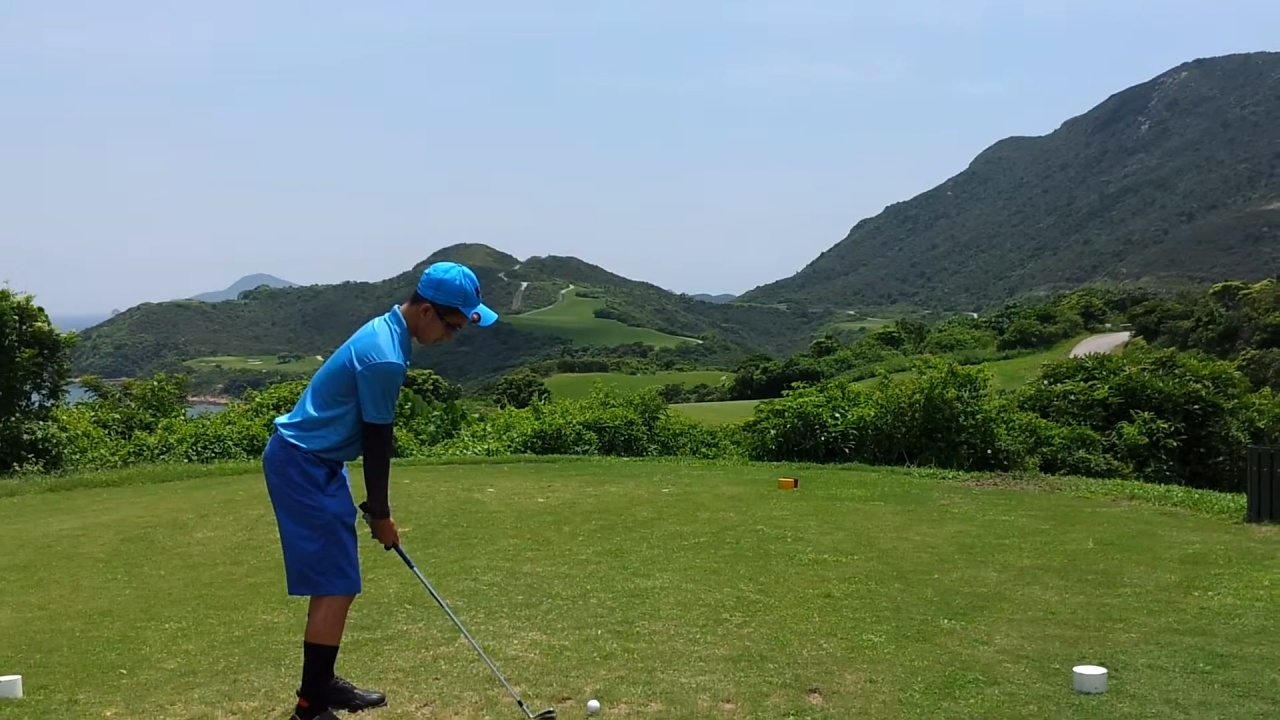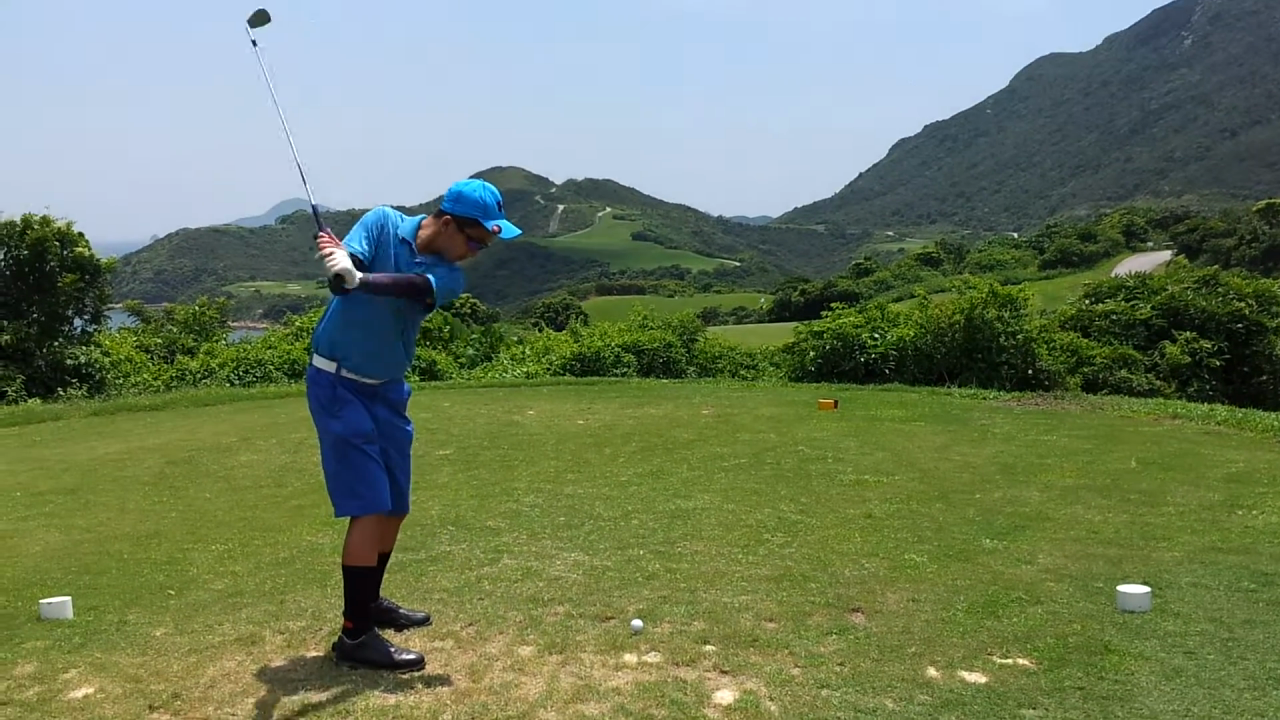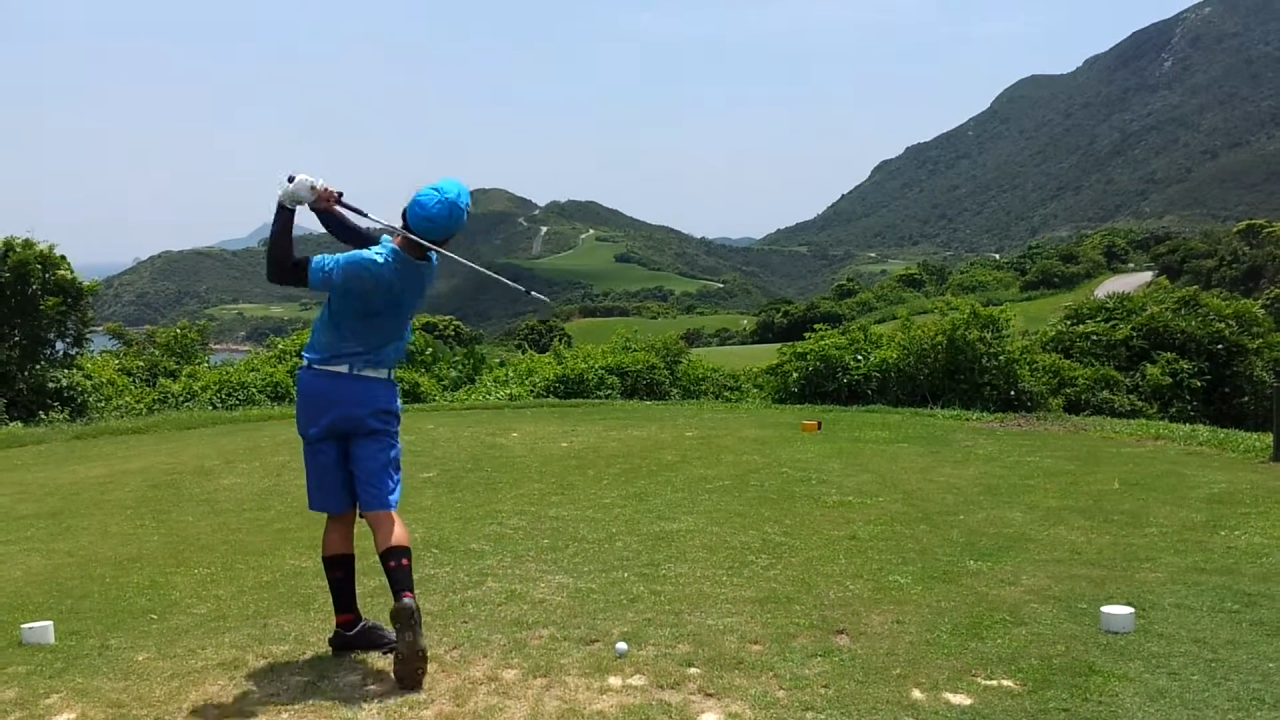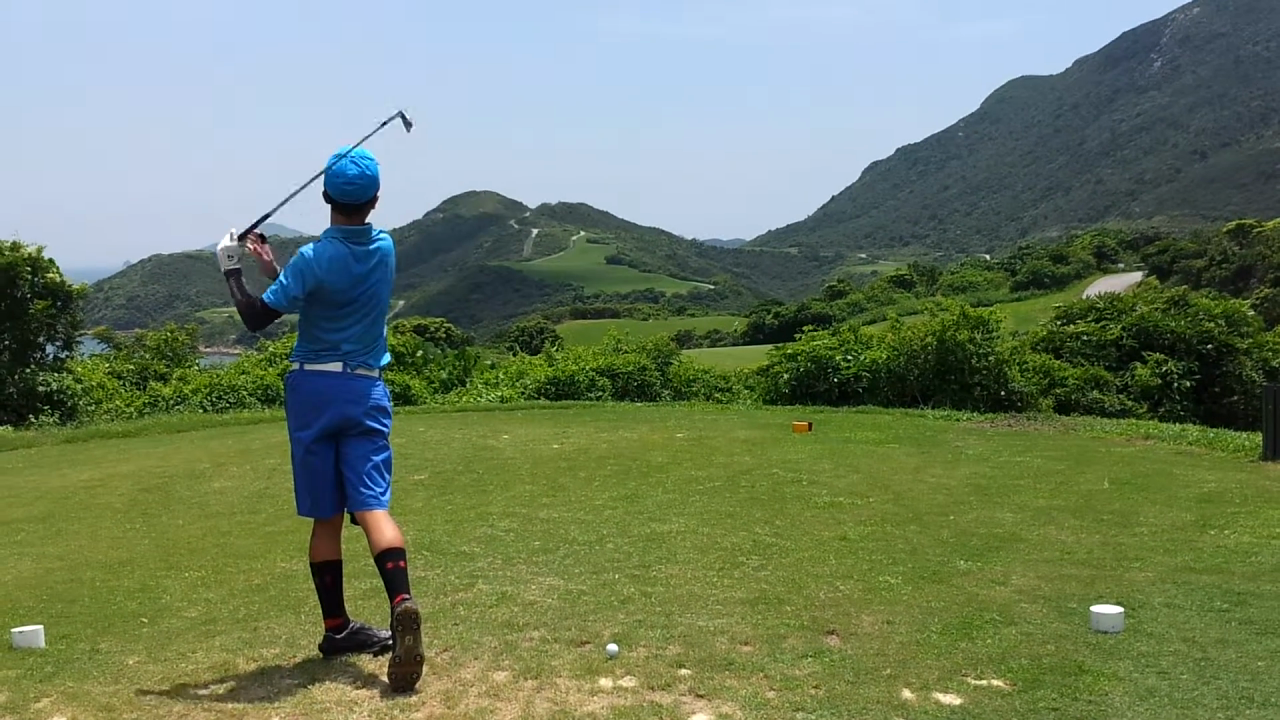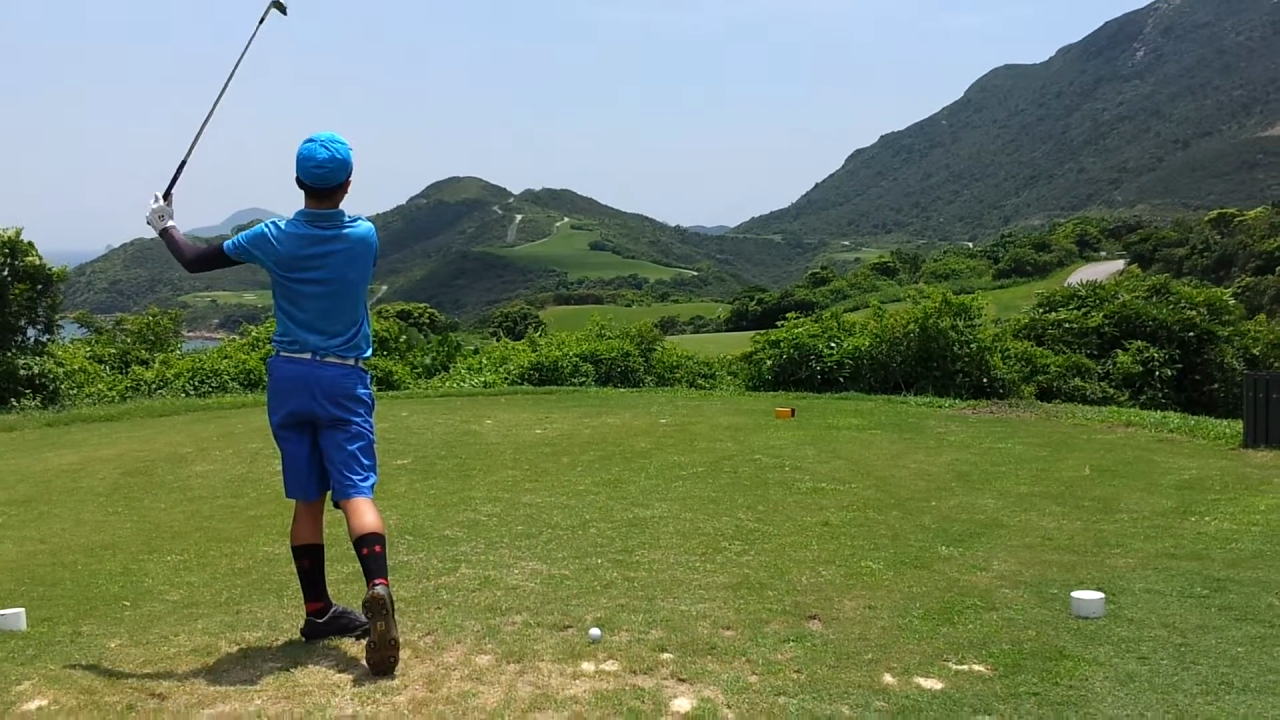
dt=1s
person 1, frame 1
left shoulder: (387, 330)
right shoulder: (386, 358)
left elbow: (379, 434)
right elbow: (376, 442)
left wrist: (379, 503)
right wrist: (380, 514)
left hip: (312, 458)
right hip: (303, 464)
left knee: (333, 581)
right knee: (335, 585)
left ankle: (322, 683)
person 1, frame 2
left shoulder: (448, 276)
right shoulder: (382, 223)
left elbow: (408, 289)
right elbow: (340, 280)
left wrist: (356, 278)
right wrist: (343, 272)
left hip: (387, 390)
right hip: (339, 385)
left knee: (393, 507)
right knee: (369, 507)
left ankle: (368, 603)
right ankle: (355, 633)
person 1, frame 3
left shoulder: (361, 267)
right shoulder: (426, 268)
left elbow: (280, 272)
right elbow: (371, 242)
left wrist: (289, 204)
right wrist: (323, 204)
left hip: (320, 390)
right hip: (374, 395)
left knee: (338, 512)
right knee: (382, 506)
left ankle: (347, 625)
right ankle: (405, 602)
person 1, frame 4
left shoulder: (314, 258)
right shoulder: (384, 248)
left elbow: (255, 317)
left wrist: (231, 267)
right wrist: (275, 269)
left hip: (313, 389)
right hip: (365, 389)
left knee: (325, 515)
right knee: (373, 505)
left ankle: (337, 627)
right ankle: (402, 603)
person 1, frame 5
left shoulder: (276, 238)
right shoulder: (365, 236)
left elbow: (196, 261)
left wrist: (164, 225)
left hip: (290, 377)
right hip: (344, 380)
left knee: (307, 497)
right knee: (356, 492)
left ankle: (317, 611)
right ankle: (378, 588)
